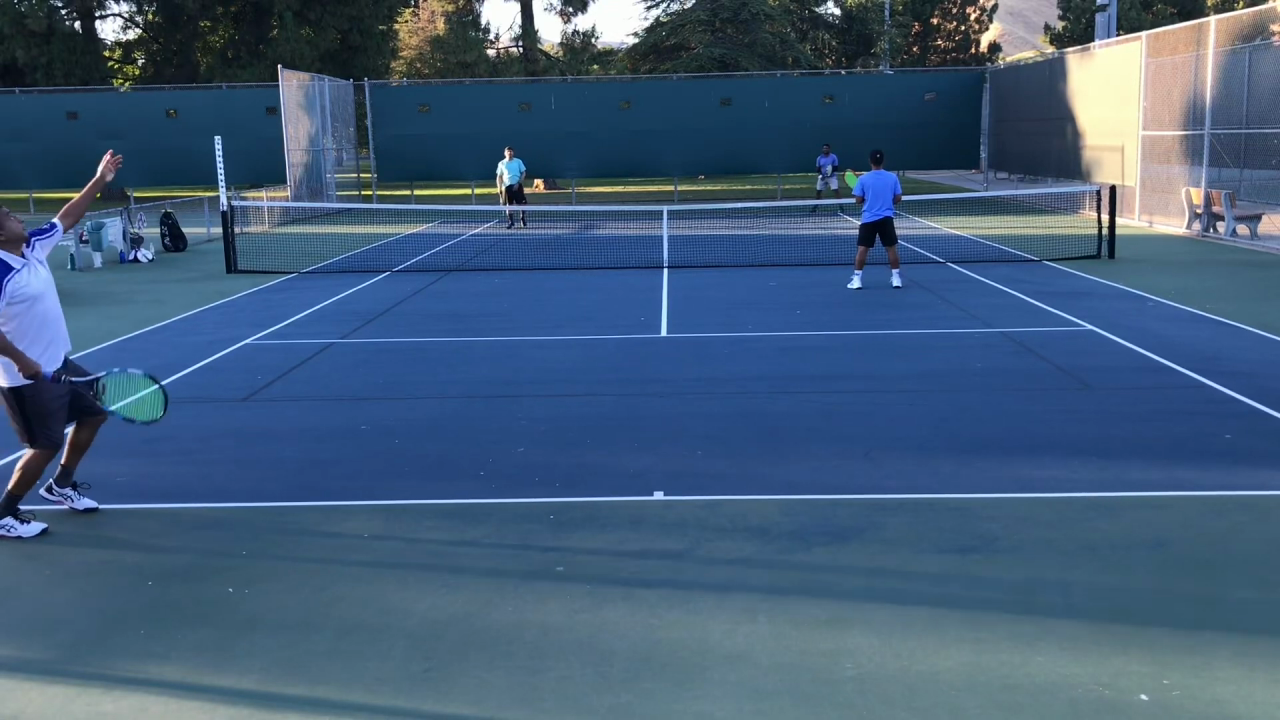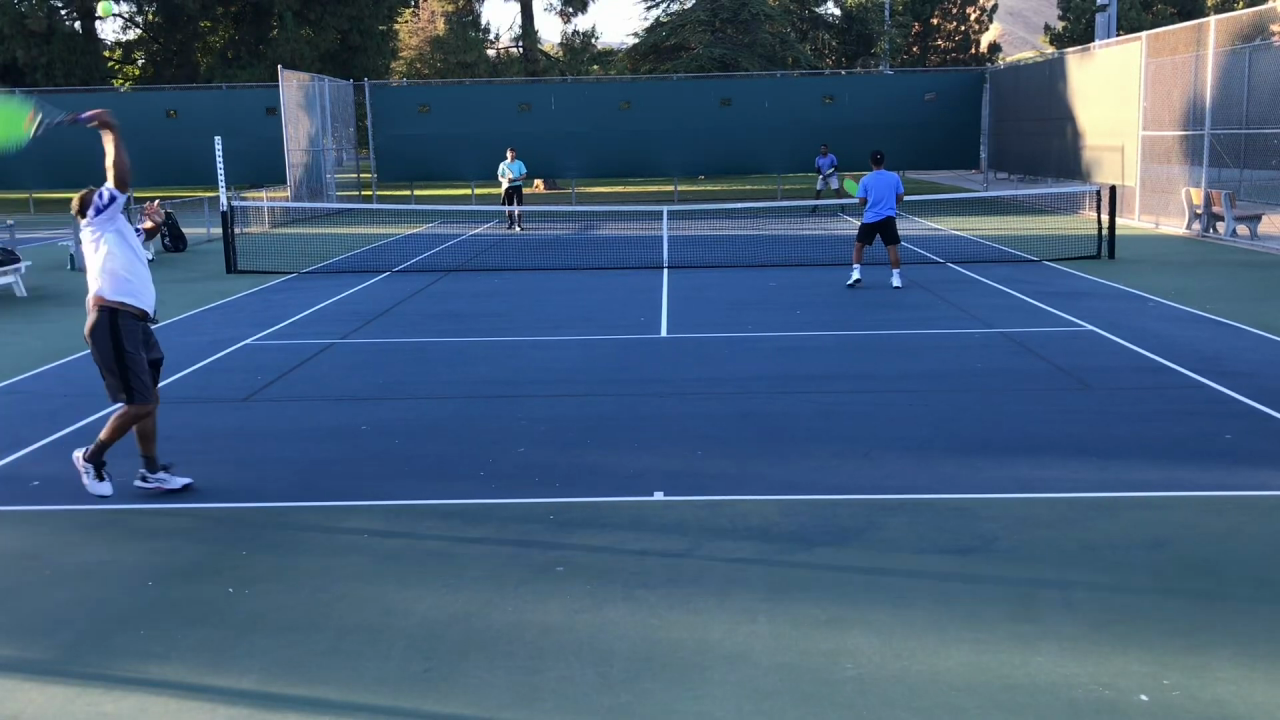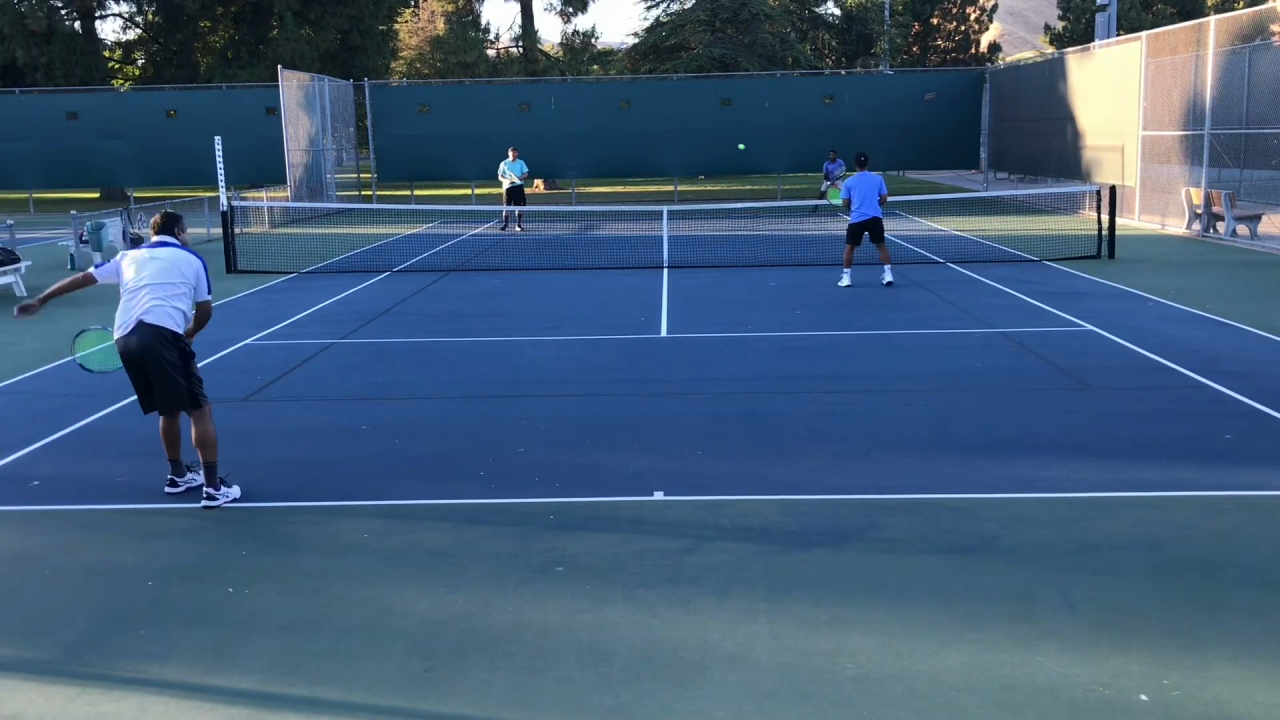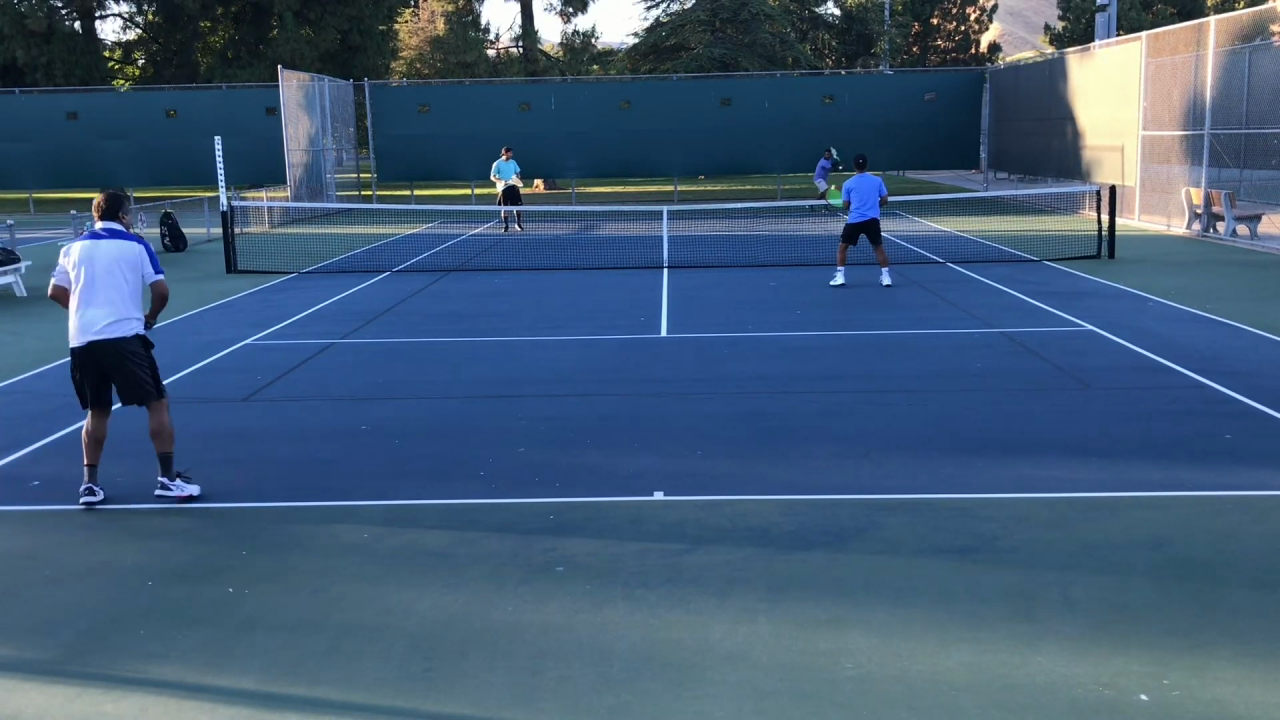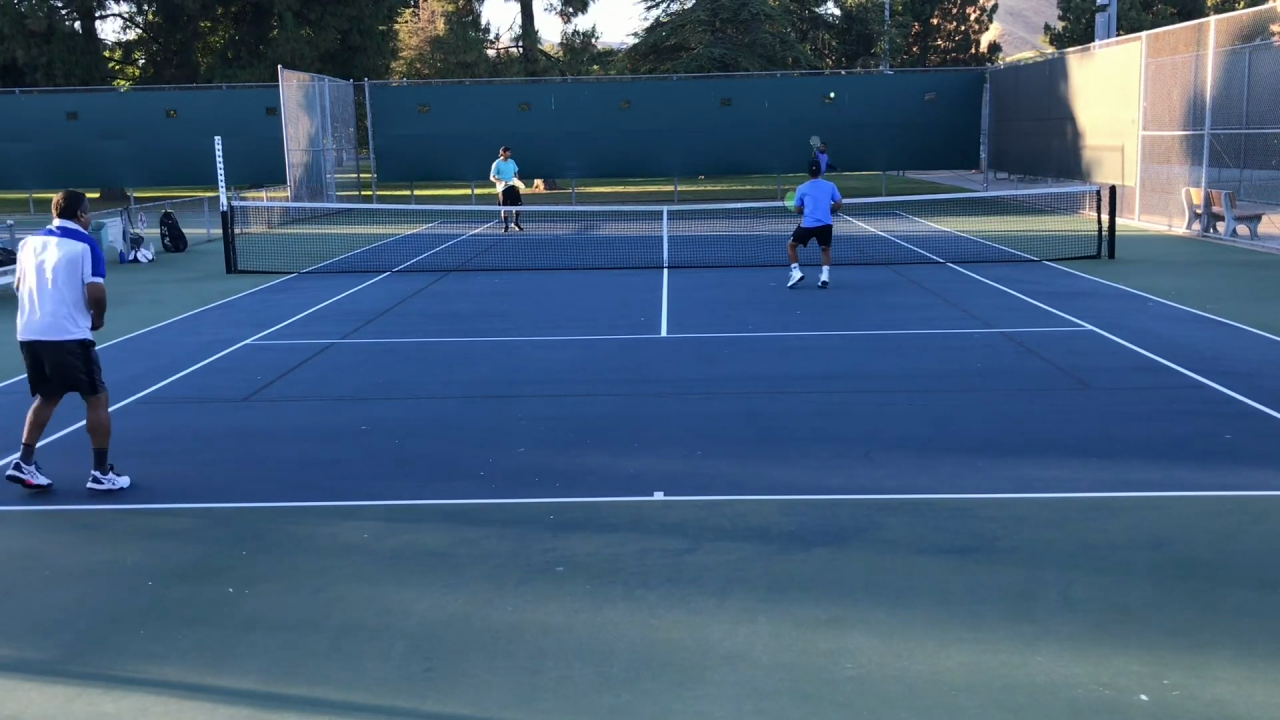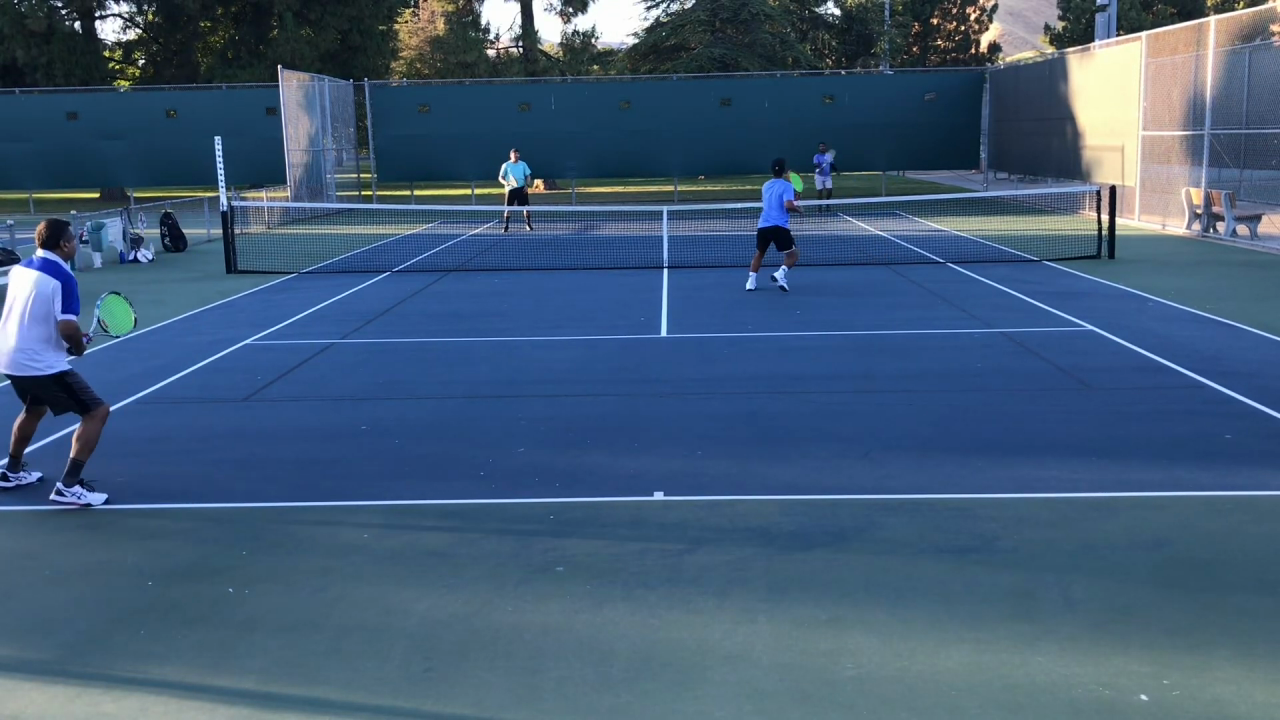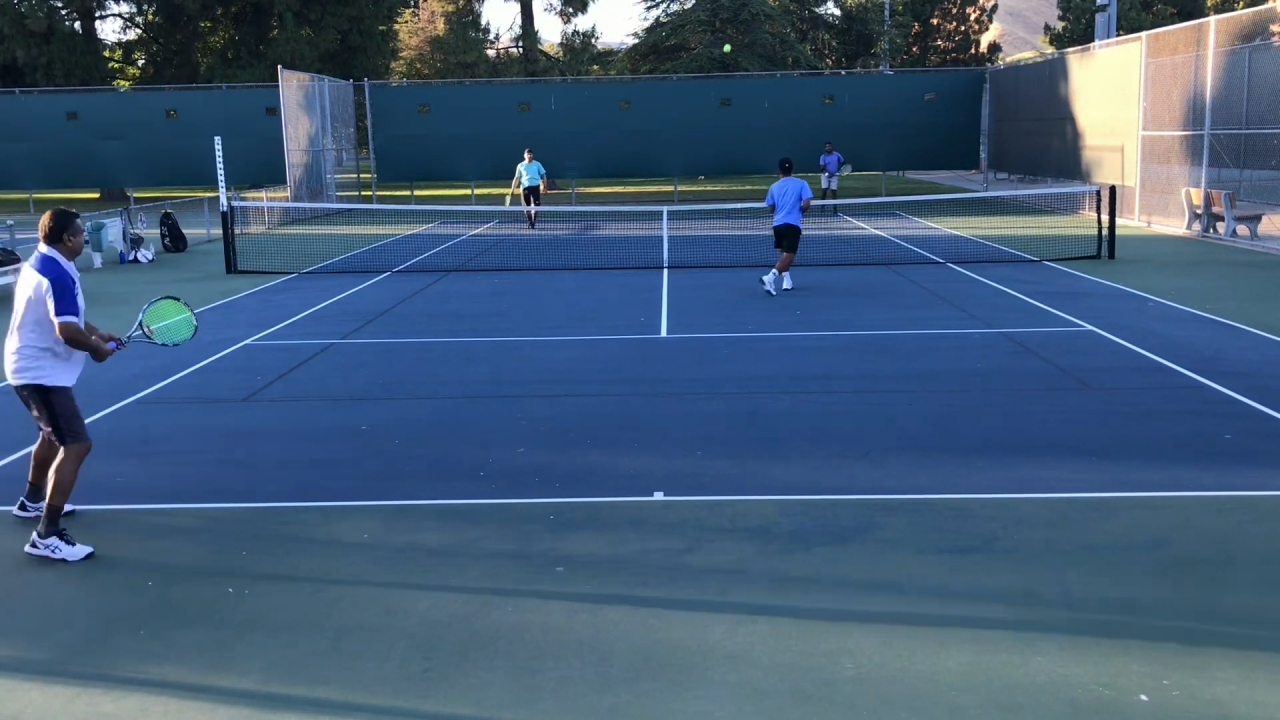
dt=0.5s
person 1, frame 1
left shoulder: (33, 248)
left elbow: (67, 218)
left wrist: (99, 182)
left hip: (58, 362)
left knee: (94, 416)
right knee: (46, 446)
left ankle: (62, 485)
person 1, frame 2
left shoulder: (114, 229)
right shoulder: (101, 218)
left elbow: (146, 233)
right elbow: (118, 175)
left wrist: (153, 222)
right wrist: (110, 130)
left hip: (133, 322)
right hip: (115, 321)
left knee: (147, 401)
right knee: (140, 406)
left ankle: (152, 470)
right ankle: (93, 456)
person 1, frame 3
left shoulder: (127, 257)
right shoulder: (192, 260)
left elbow: (82, 278)
right elbow: (205, 311)
left wrist: (40, 300)
right wrist: (189, 334)
left hip: (126, 339)
right hip: (162, 336)
left knee: (169, 407)
right knee: (200, 410)
left ankle: (178, 475)
right ankle: (214, 487)
person 1, frame 4
left shoulder: (72, 249)
right shoulder: (137, 247)
left elbow: (56, 293)
right elbow: (161, 292)
right wrist: (150, 316)
left hip: (83, 342)
right hip: (125, 337)
left knee: (98, 412)
right knee: (157, 404)
left ankle: (90, 484)
right ankle: (168, 479)
person 1, frame 5
left shoulder: (29, 242)
right shoulder: (86, 245)
left elbow: (20, 286)
right elbow: (96, 294)
right wrist: (98, 317)
left hip: (30, 334)
right hip: (68, 335)
left knee: (47, 398)
right knee: (97, 397)
left ankle: (24, 463)
right ankle: (100, 472)
person 1, frame 6
right shoulder: (62, 279)
right elbow: (67, 329)
left wrist: (69, 339)
right wrist: (78, 345)
right hip: (42, 365)
left knee: (34, 408)
right knee: (97, 412)
right ankle: (69, 486)
person 1, frame 7
left shoulder: (44, 263)
right shoulder: (57, 275)
right elbow: (68, 333)
left wrist: (95, 332)
right wrist: (98, 350)
left hip: (36, 368)
right hip: (42, 374)
left knee: (57, 436)
right knee: (76, 446)
left ankle: (33, 500)
right ankle: (47, 535)
